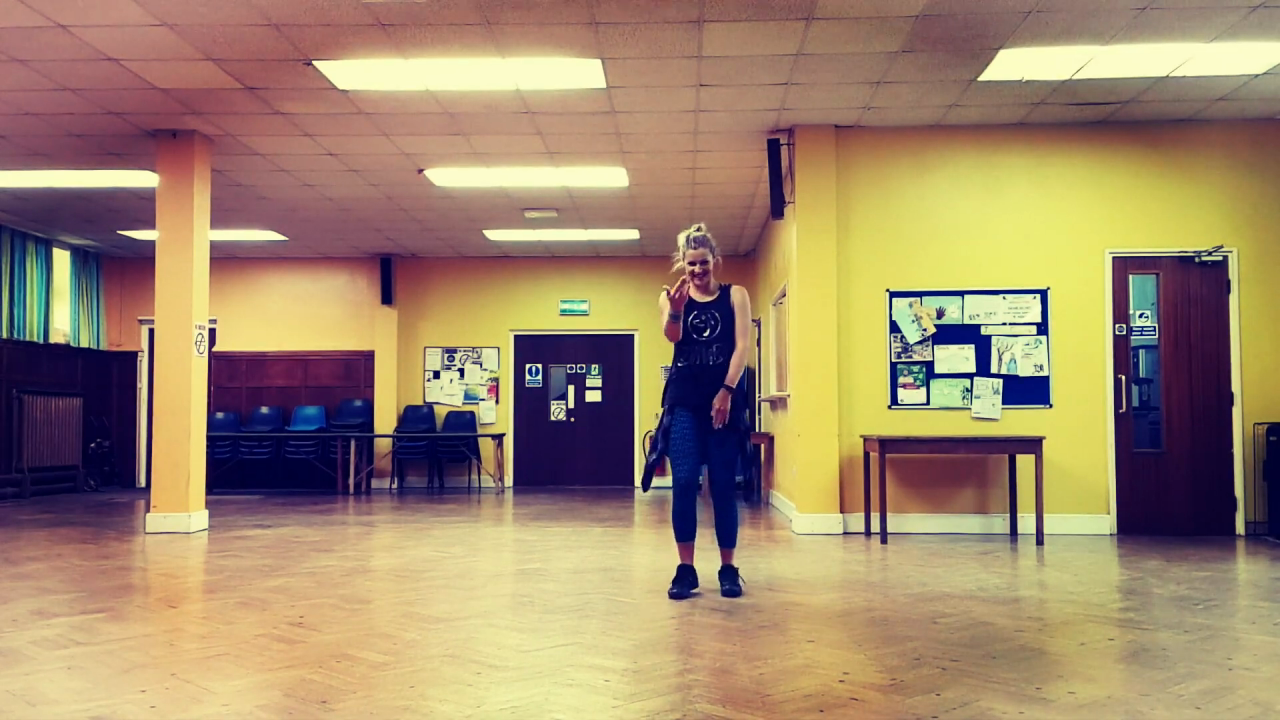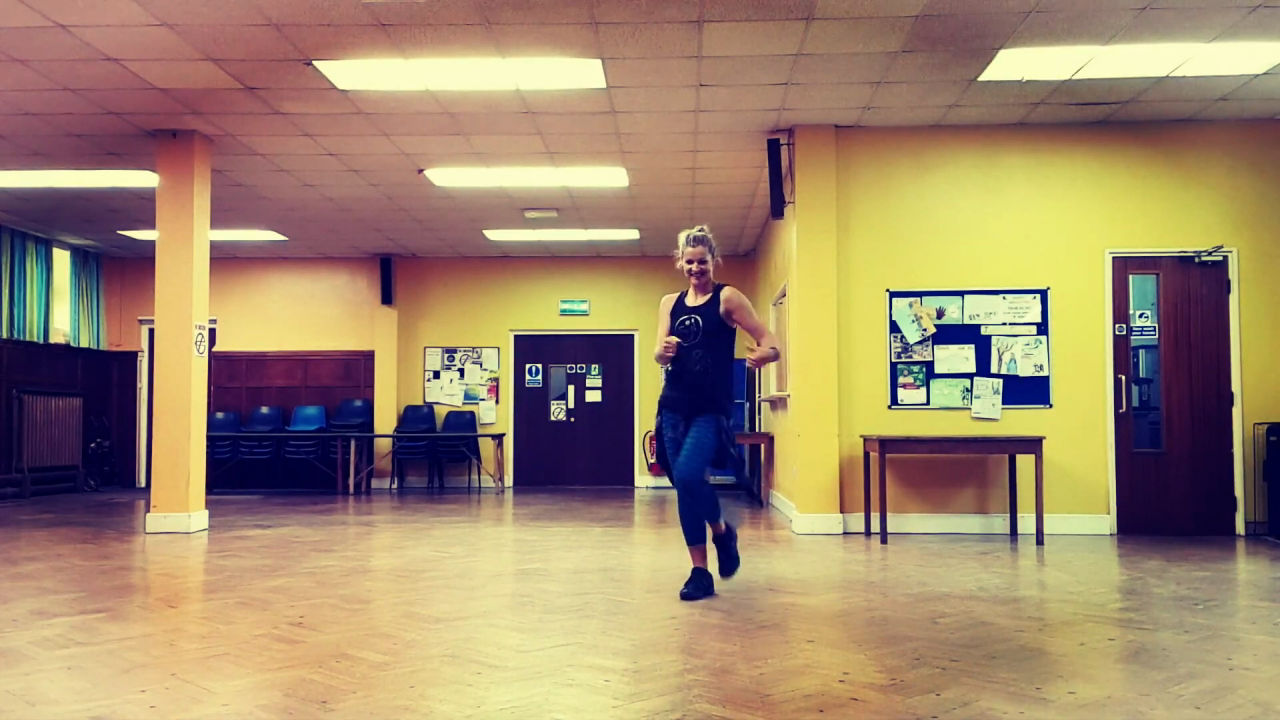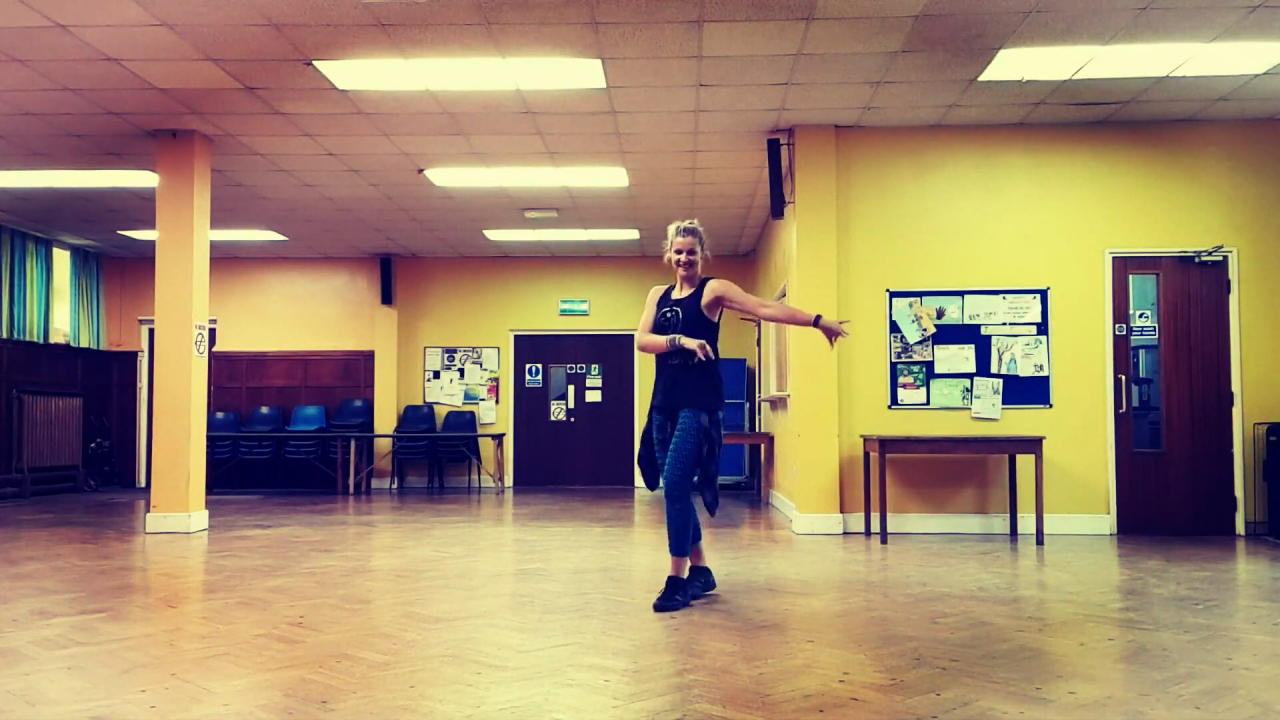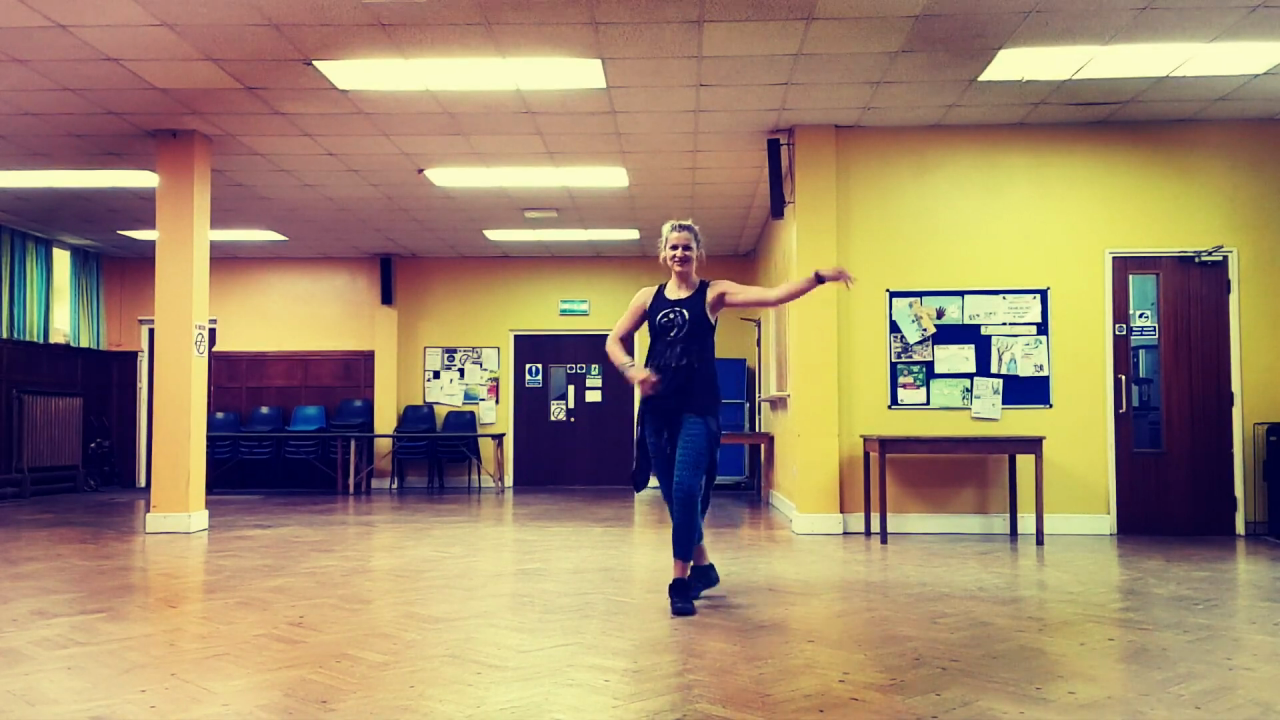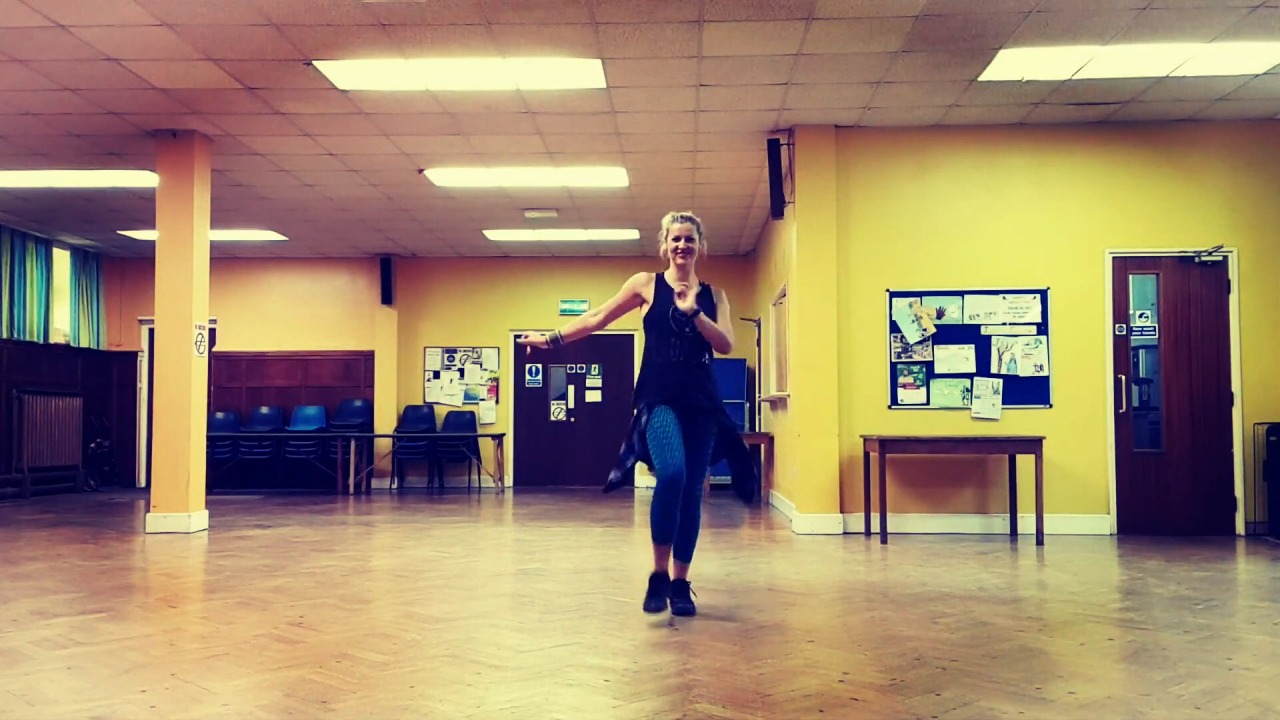
dt=0.4s
person 1, frame 1
left shoulder: (735, 295)
right shoulder: (672, 296)
left elbow: (743, 346)
right elbow: (673, 336)
left wrist: (726, 391)
right wrist: (674, 307)
left hip: (724, 400)
right hip: (684, 401)
left knee: (723, 485)
right knee: (684, 483)
left ankle: (728, 569)
right ankle: (685, 568)
person 1, frame 2
left shoulder: (727, 298)
right shoulder: (670, 303)
left elbow: (764, 336)
right elbow: (659, 355)
left wrist: (766, 352)
right wrist: (663, 349)
left hip: (712, 405)
right hip: (674, 404)
left knee: (688, 475)
right knee: (683, 484)
left ankle: (722, 529)
right ankle: (700, 571)
person 1, frame 3
left shoulder: (713, 290)
right shoulder: (658, 295)
left elbow: (765, 309)
right elbow: (642, 340)
left wrist: (818, 320)
right wrist: (682, 340)
left hip: (699, 401)
right hip: (665, 402)
left knee: (676, 483)
right knee: (674, 487)
left ankle: (677, 580)
right ankle: (699, 569)
person 1, frame 4
left shoulder: (716, 292)
right shoulder: (648, 297)
left elbow: (772, 297)
right elbow: (615, 340)
left wrist: (818, 277)
right wrist: (633, 370)
left hip: (701, 406)
right hip: (658, 406)
left knee: (689, 486)
right knee: (675, 493)
left ankle: (680, 583)
right ankle: (700, 564)
person 1, frame 5
left shoulder: (713, 293)
right shoulder: (647, 284)
left elbow: (725, 343)
right elbow: (597, 319)
left wrist: (692, 313)
right wrist: (550, 340)
left hip: (703, 403)
right hip: (659, 399)
left knee: (691, 492)
right knee: (671, 476)
left ankle: (679, 582)
right ankle: (659, 574)
